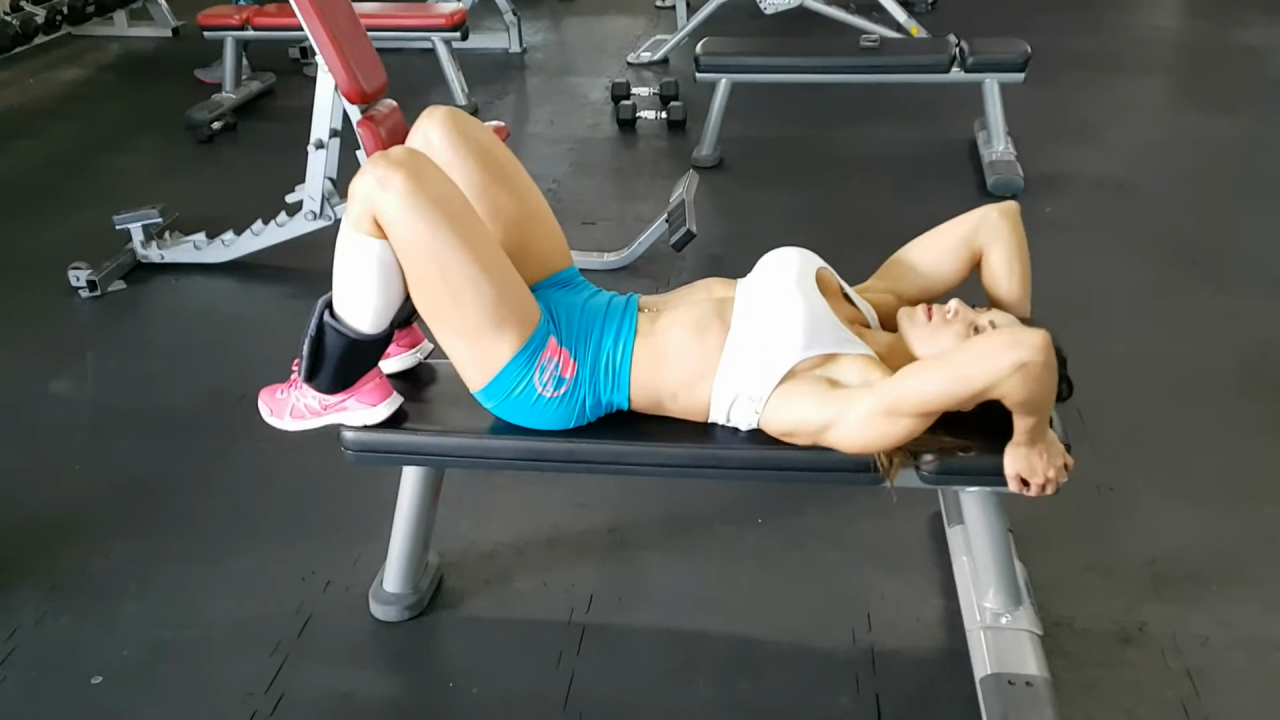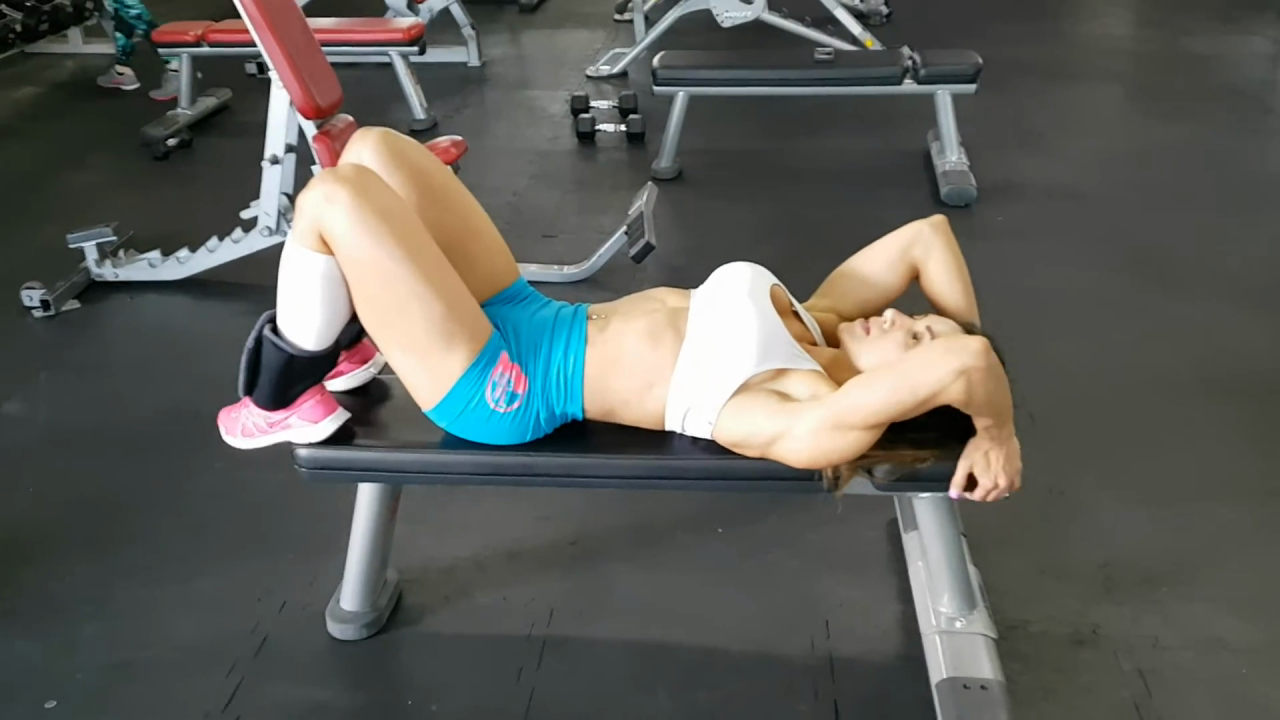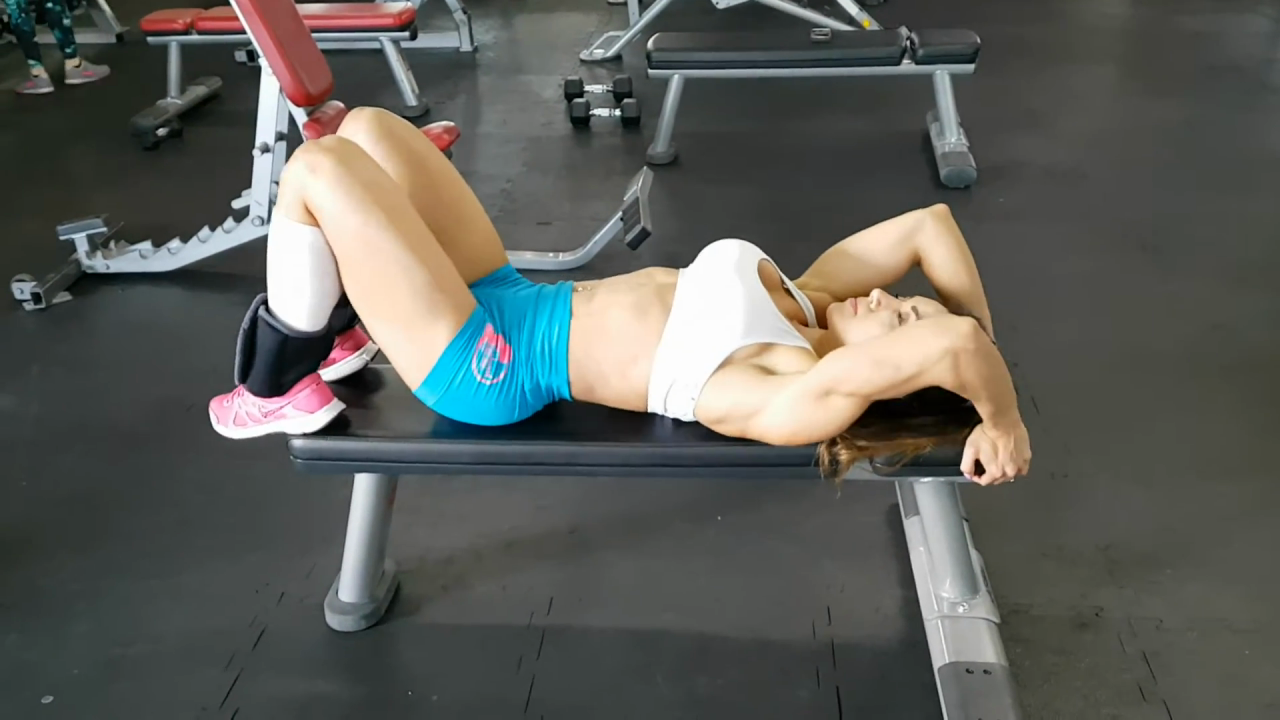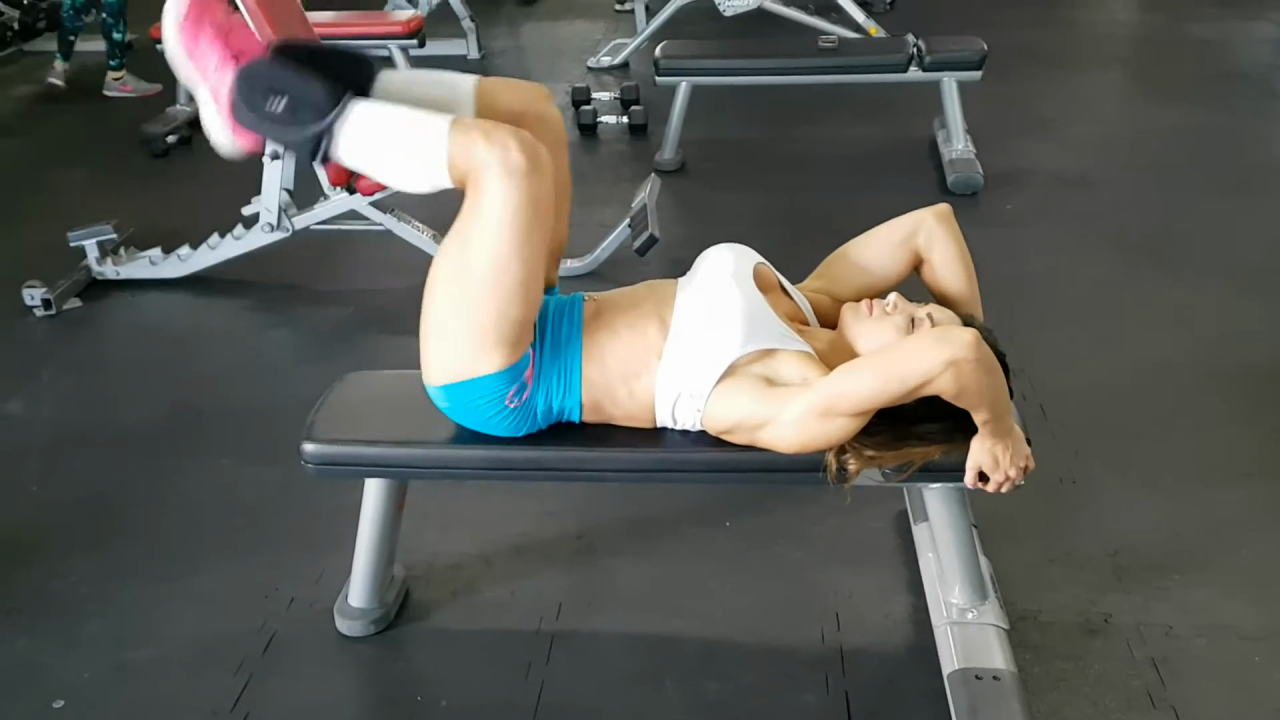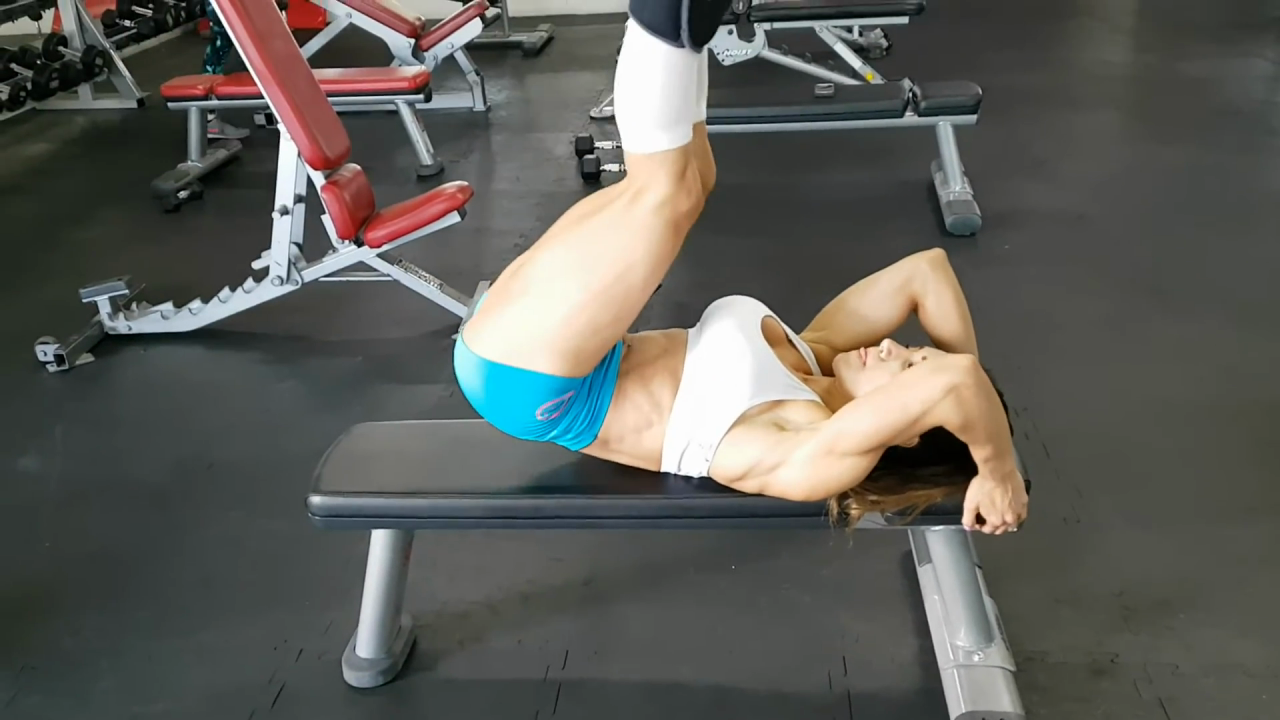
dt=1s
person 1, frame 1
left shoulder: (877, 405)
right shoulder: (875, 311)
left elbow: (1028, 354)
right elbow: (997, 216)
left wrist: (1031, 435)
right wrist: (1018, 323)
left hip: (547, 377)
right hip: (576, 309)
left knee: (385, 178)
right knee: (438, 125)
left ankle: (342, 385)
right ankle: (390, 328)
person 1, frame 2
left shoulder: (822, 420)
right shoulder: (815, 329)
left elbow: (966, 363)
right elbow: (926, 232)
left wrist: (994, 431)
right wrist: (971, 338)
left hip: (498, 390)
right hip: (526, 322)
left knee: (332, 196)
right knee: (370, 148)
left ankle: (289, 399)
right ankle: (343, 342)
person 1, frame 3
left shoulder: (807, 398)
right shoulder: (805, 307)
left elbow: (955, 346)
right elbow: (929, 222)
left wrist: (1001, 419)
right wrist: (982, 334)
left hip: (482, 370)
right hip: (507, 305)
left knee: (316, 167)
right knee: (364, 128)
left ankle: (280, 386)
right ankle: (335, 326)
person 1, frame 4
left shoulder: (818, 409)
right shoulder: (810, 312)
left elbow: (955, 360)
right elbow: (930, 222)
left wrist: (995, 428)
right wrist: (967, 325)
left hip: (494, 385)
right hip: (539, 326)
left knee: (512, 158)
right knee: (526, 111)
left ankle: (266, 103)
right ankle: (279, 94)
person 1, frame 5
left shoulder: (821, 458)
right shoulder: (814, 360)
right elbow: (926, 270)
left wrist: (997, 471)
right wrist: (975, 383)
left knee: (668, 187)
